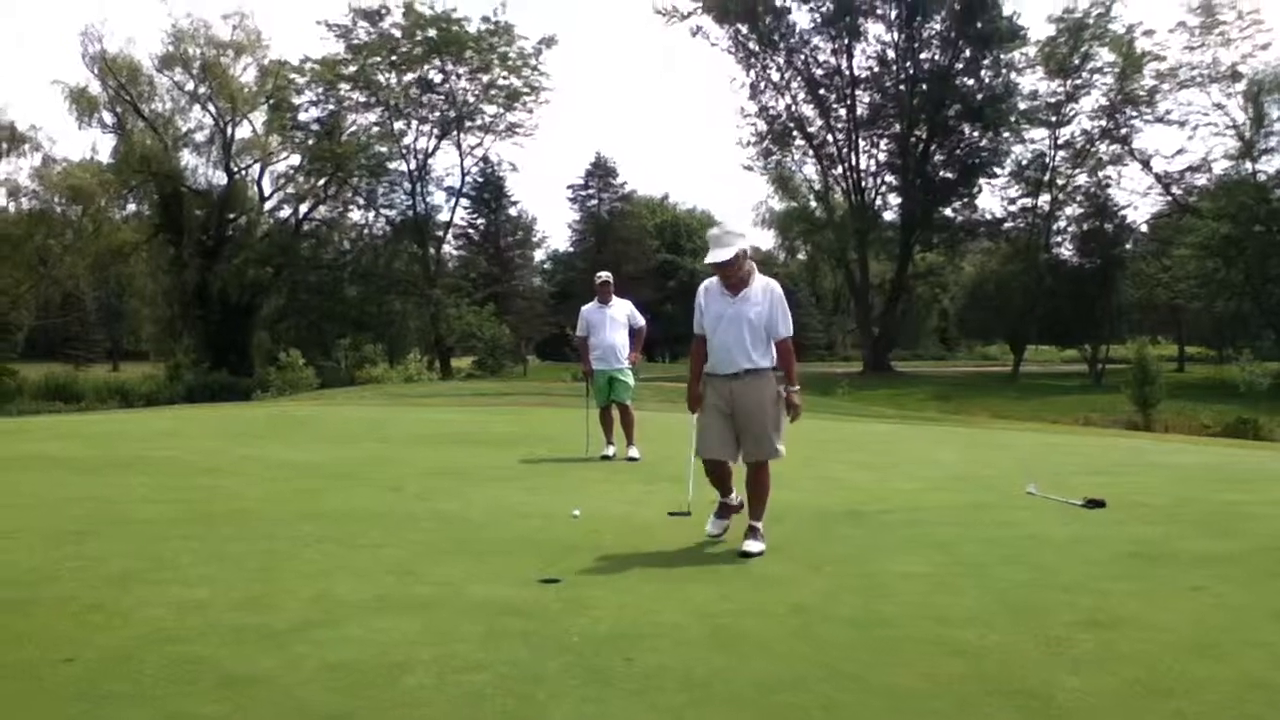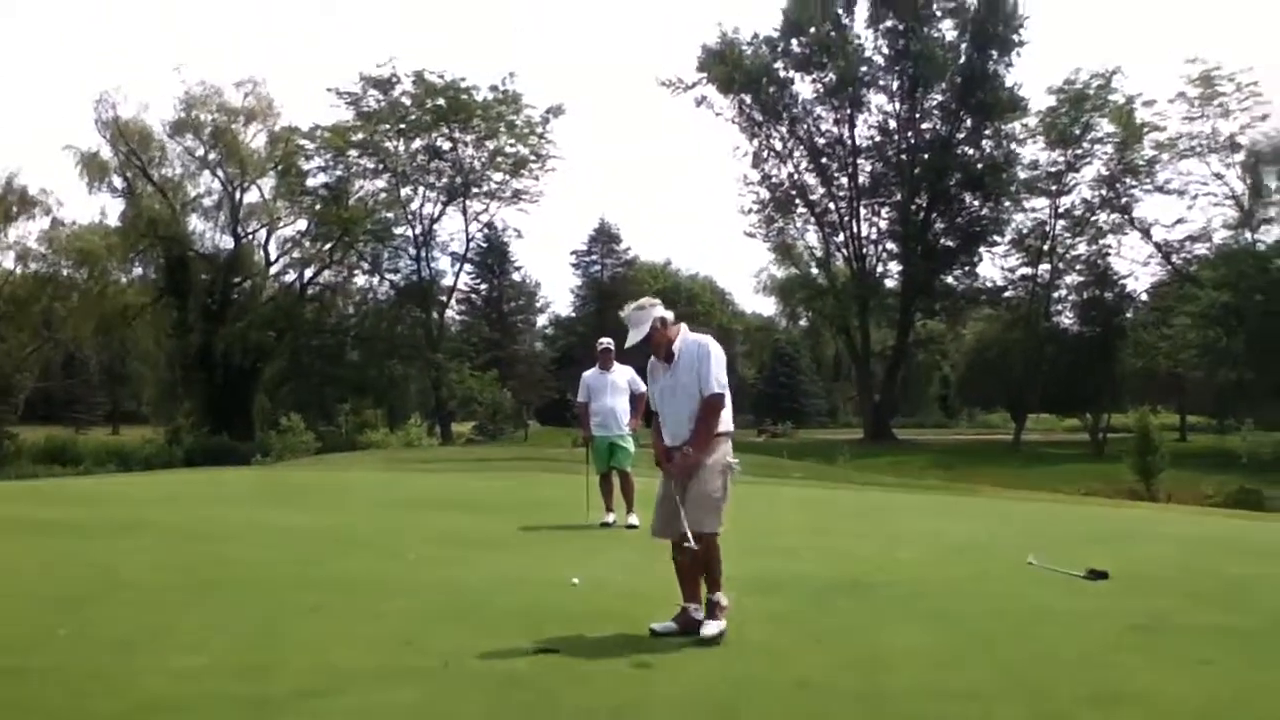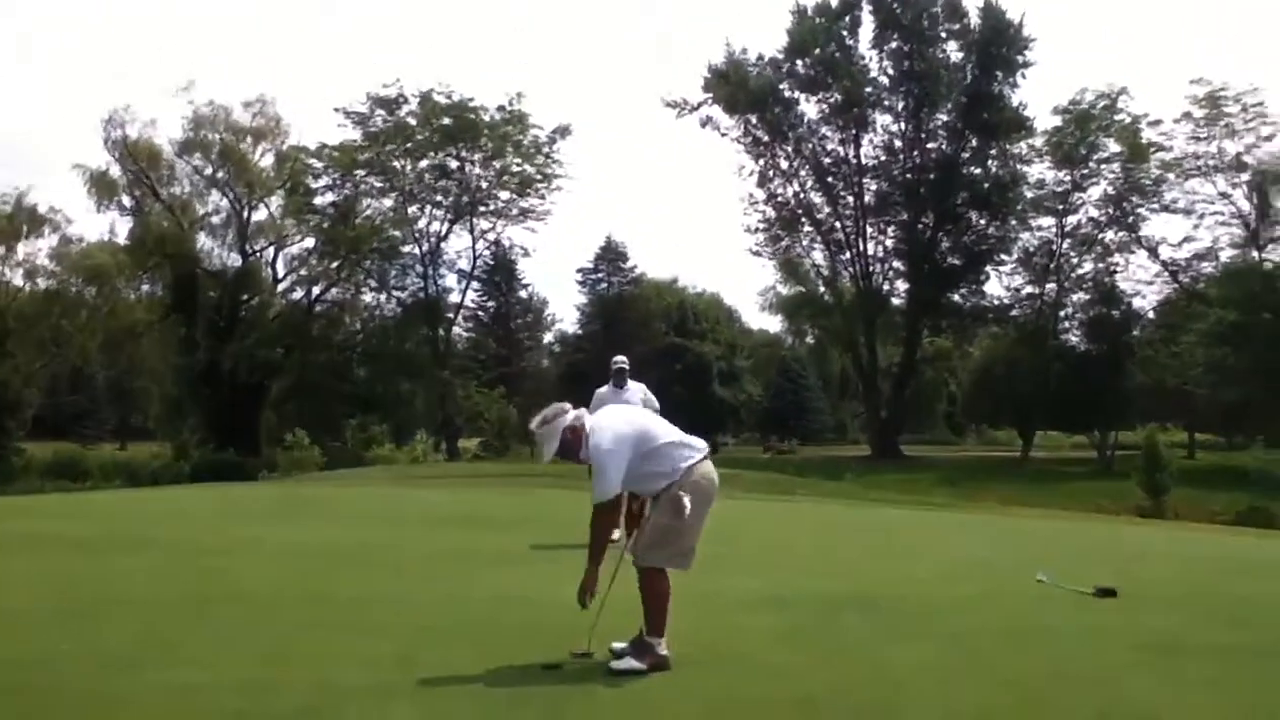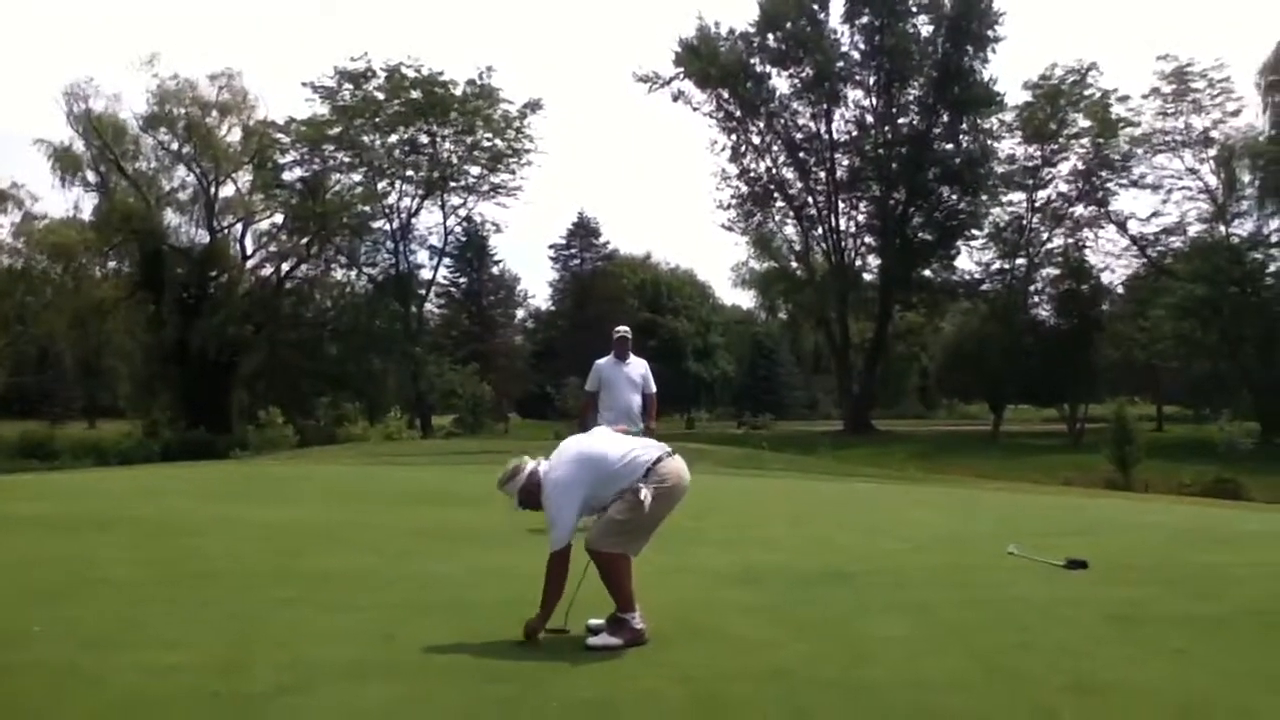
dt=0.7s
person 1, frame 1
left shoulder: (769, 290)
right shoulder: (706, 291)
left elbow: (784, 343)
right elbow: (700, 341)
left wrist: (792, 388)
right wrist: (693, 384)
left hip: (756, 383)
right hip: (715, 384)
left knee: (757, 459)
right knee: (711, 457)
left ankle: (755, 528)
right ankle: (728, 500)
person 1, frame 2
left shoulder: (702, 347)
right shoulder: (655, 364)
left elbow: (714, 402)
left wrist: (691, 452)
right wrist: (660, 447)
left hip: (709, 450)
right hip: (677, 455)
left knee: (700, 529)
right knee: (676, 533)
left ankle: (715, 601)
right ankle: (692, 608)
person 1, frame 3
left shoulder: (602, 443)
right shoulder: (604, 420)
left elbow: (605, 511)
left wrist: (592, 569)
left hip: (690, 479)
right hip: (679, 478)
left knee: (652, 559)
right knee: (644, 555)
left ankle: (655, 648)
right ankle: (650, 636)
person 1, frame 4
left shoulder: (555, 488)
right shoulder: (564, 452)
left elbow: (559, 558)
right elbow: (621, 430)
left wrist: (541, 618)
left hip: (660, 478)
right hip: (671, 466)
left knee: (601, 545)
right knee: (615, 542)
left ankle: (630, 624)
right ankle: (625, 615)
